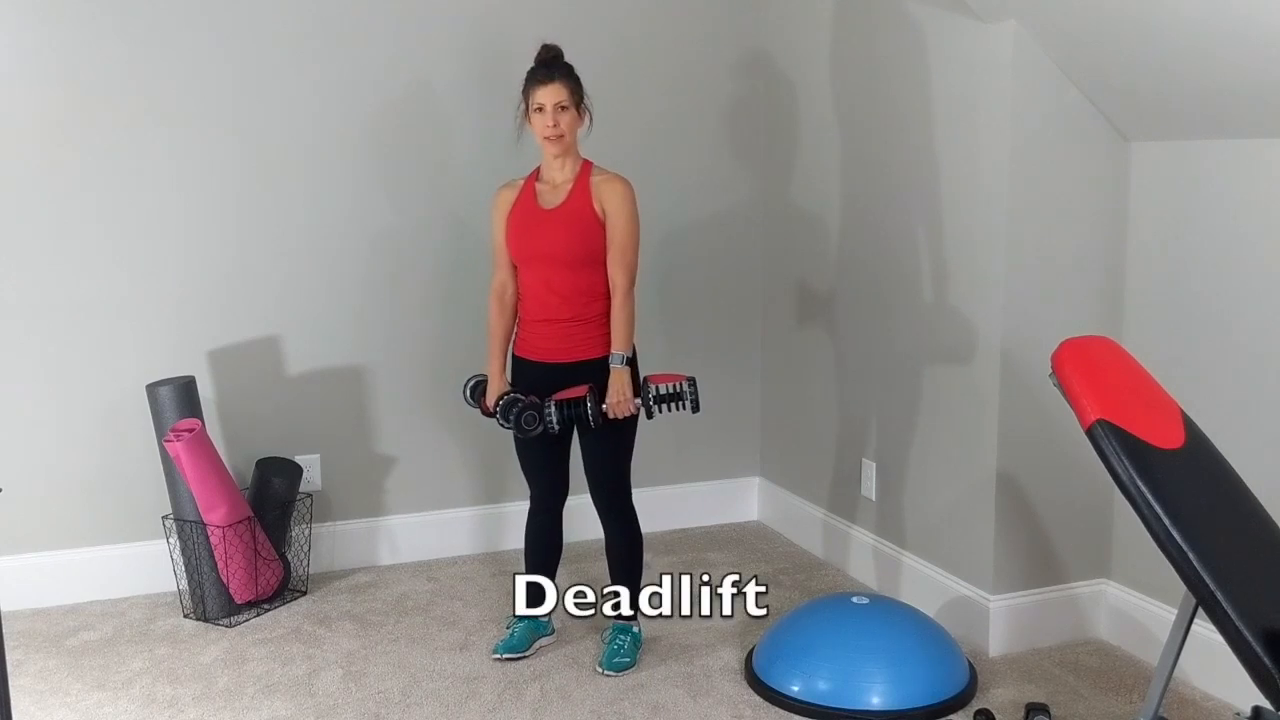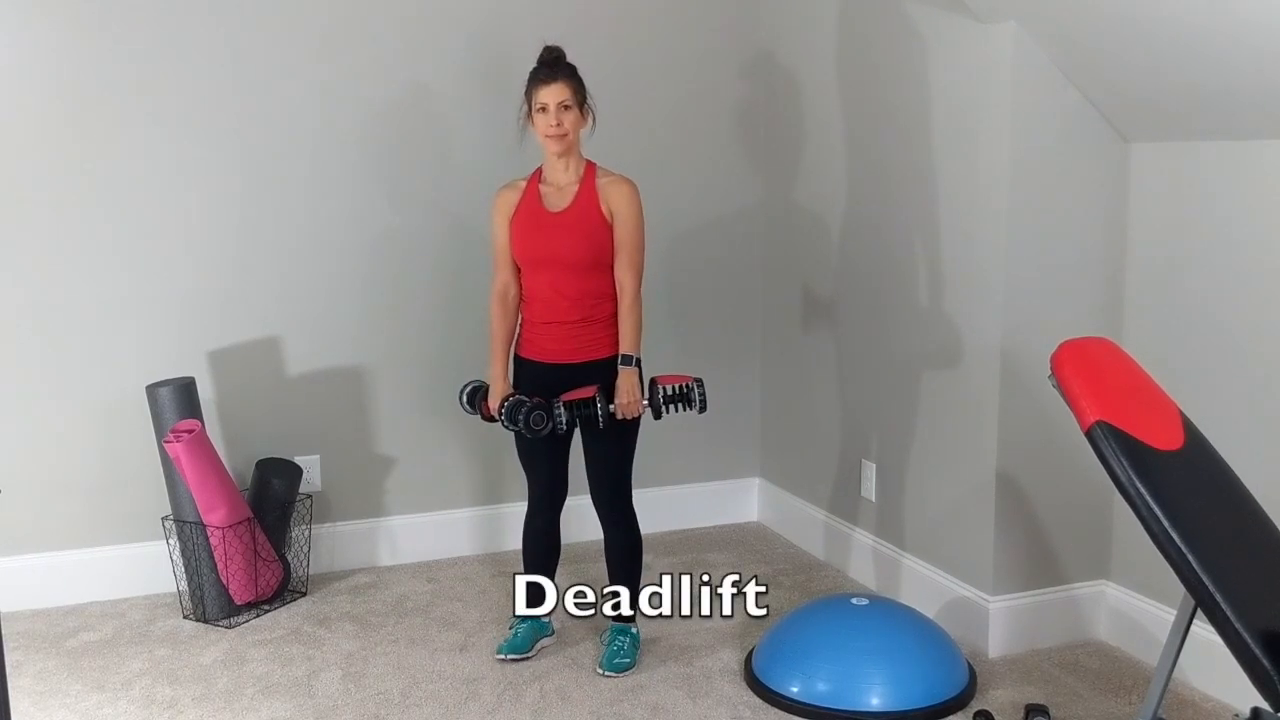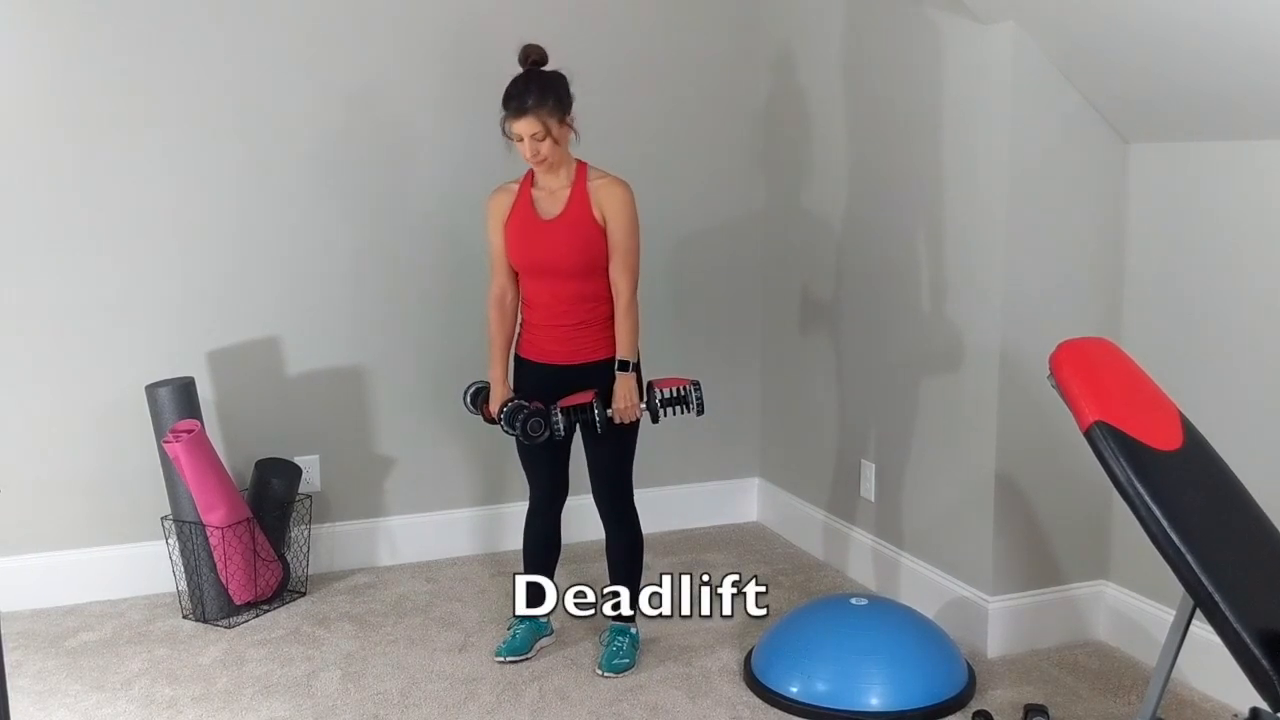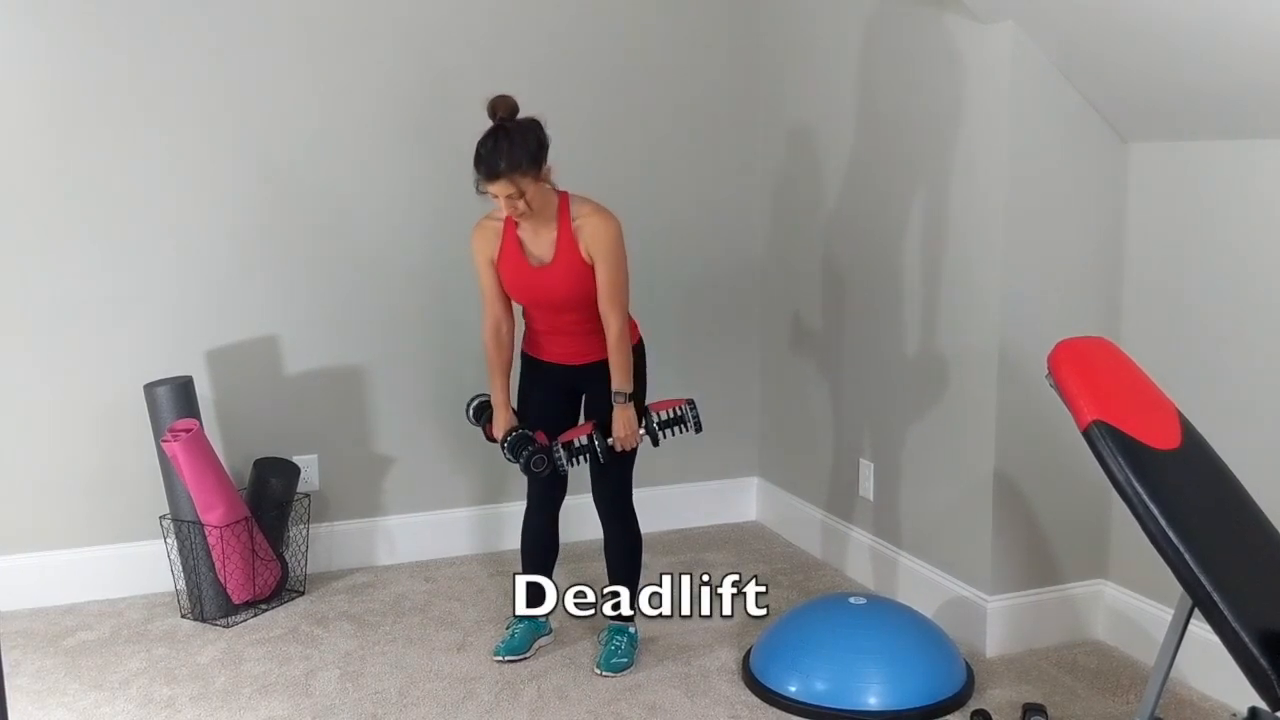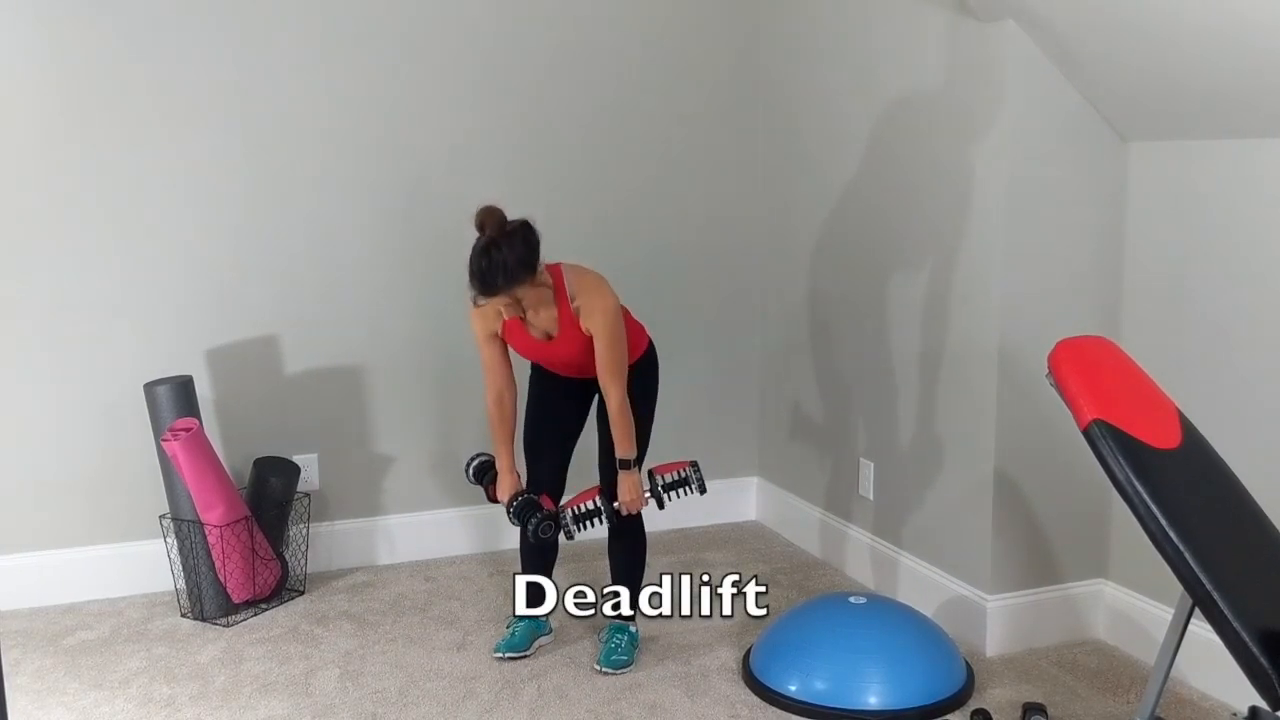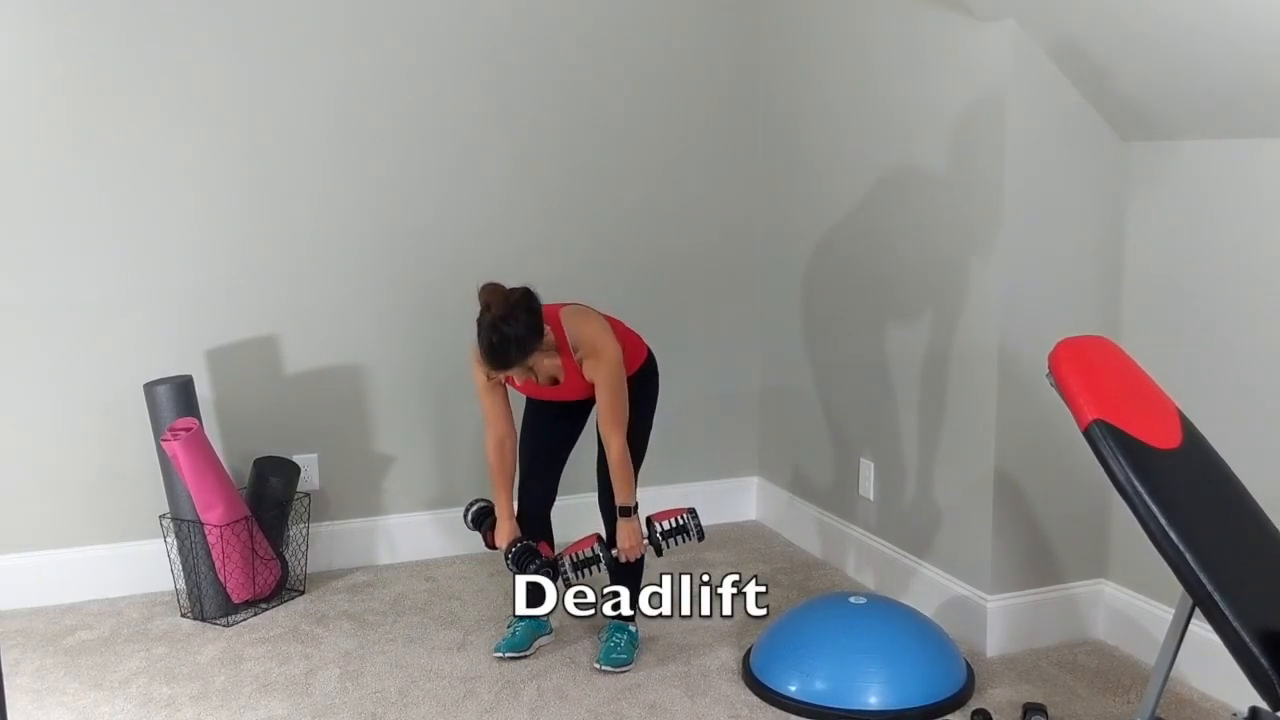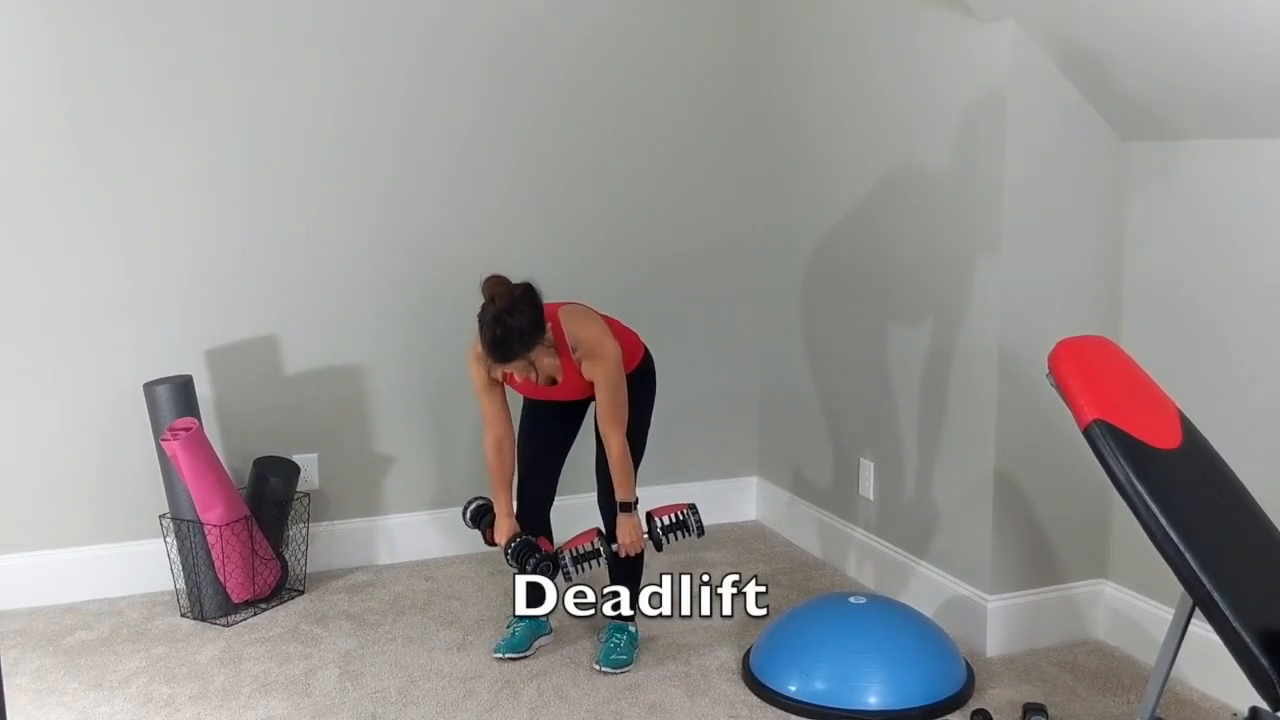
dt=0.7s
person 1, frame 1
left shoulder: (610, 190)
right shoulder: (509, 198)
left elbow: (621, 287)
right elbow: (503, 289)
left wrist: (620, 368)
right wrist: (495, 372)
left hip: (597, 367)
right hip: (534, 369)
left knee: (612, 496)
right knee: (544, 496)
left ankle: (625, 623)
right ankle: (535, 615)
person 1, frame 2
left shoulder: (616, 192)
right shoulder: (510, 199)
left elbow: (628, 288)
right elbow: (505, 291)
left wrist: (629, 368)
right wrist: (498, 374)
left hip: (602, 368)
right hip: (536, 370)
left knee: (612, 499)
right knee: (542, 498)
left ankle: (623, 625)
right ankle: (535, 615)
person 1, frame 3
left shoulder: (609, 194)
right shoulder: (503, 202)
left elbow: (624, 292)
right elbow: (503, 295)
left wrist: (625, 374)
right wrist: (498, 377)
left hip: (603, 368)
right hip: (537, 371)
left knee: (613, 500)
right knee: (543, 498)
left ankle: (623, 625)
right ankle: (534, 617)
person 1, frame 4
left shoulder: (595, 225)
right shoulder: (487, 236)
left elbow: (614, 321)
right elbow: (498, 324)
left wrist: (623, 402)
right wrist: (500, 404)
left hip: (610, 364)
right hip: (544, 368)
left knee: (612, 499)
right knee: (542, 496)
left ankle: (622, 624)
right ankle: (532, 616)
person 1, frame 5
left shoulder: (592, 297)
right shoulder: (487, 311)
left elbow: (614, 392)
right elbow: (499, 392)
left wrist: (628, 469)
right wrist: (505, 469)
left hip: (630, 369)
right hip: (555, 376)
left knee: (619, 501)
right knee: (537, 495)
left ankle: (623, 622)
right ankle: (532, 617)
person 1, frame 6
left shoulder: (594, 343)
right shoulder: (489, 357)
left elbow: (615, 439)
right elbow: (500, 436)
left wrist: (627, 515)
right wrist: (503, 516)
left hip: (630, 377)
right hip: (554, 393)
left knee: (612, 503)
right knee: (532, 497)
left ankle: (623, 623)
right ankle: (533, 615)
person 1, frame 7
left shoulder: (594, 342)
right shoulder: (485, 357)
left elbow: (614, 438)
right elbow: (498, 436)
left wrist: (628, 512)
right wrist: (503, 512)
left hip: (629, 377)
right hip: (550, 396)
left knee: (611, 505)
right knee: (531, 500)
left ankle: (622, 624)
right ankle: (532, 617)
